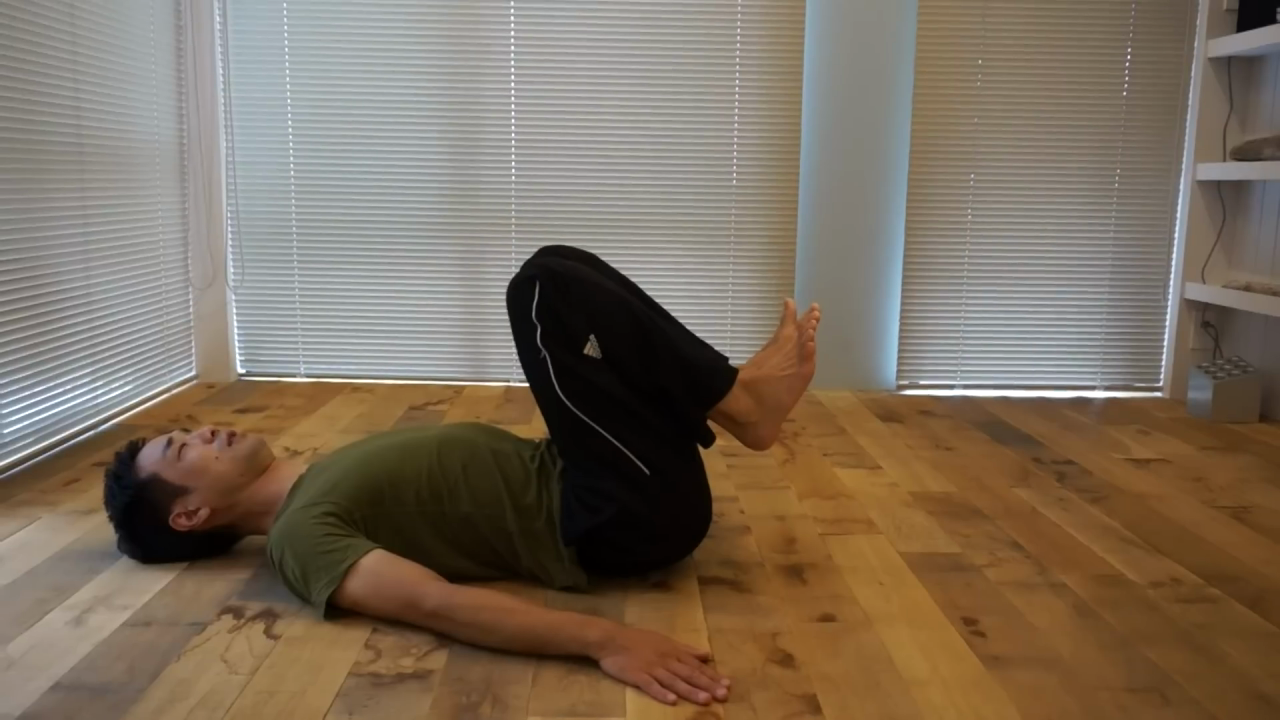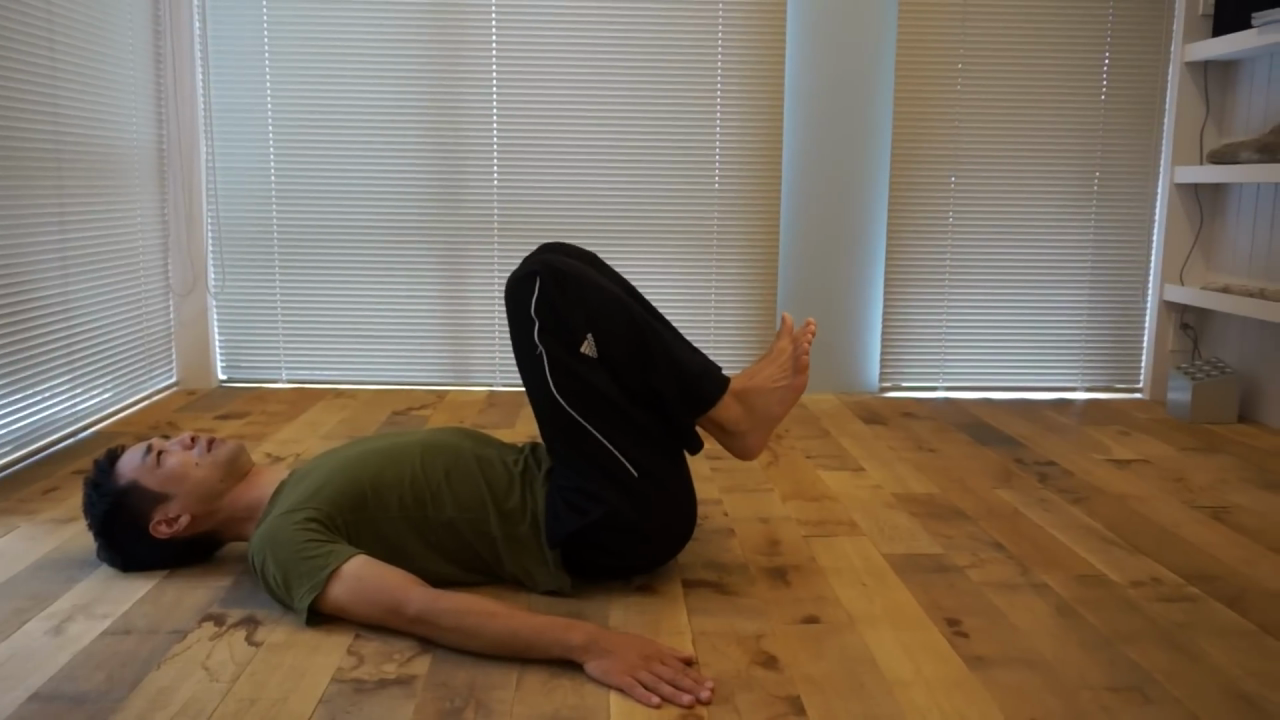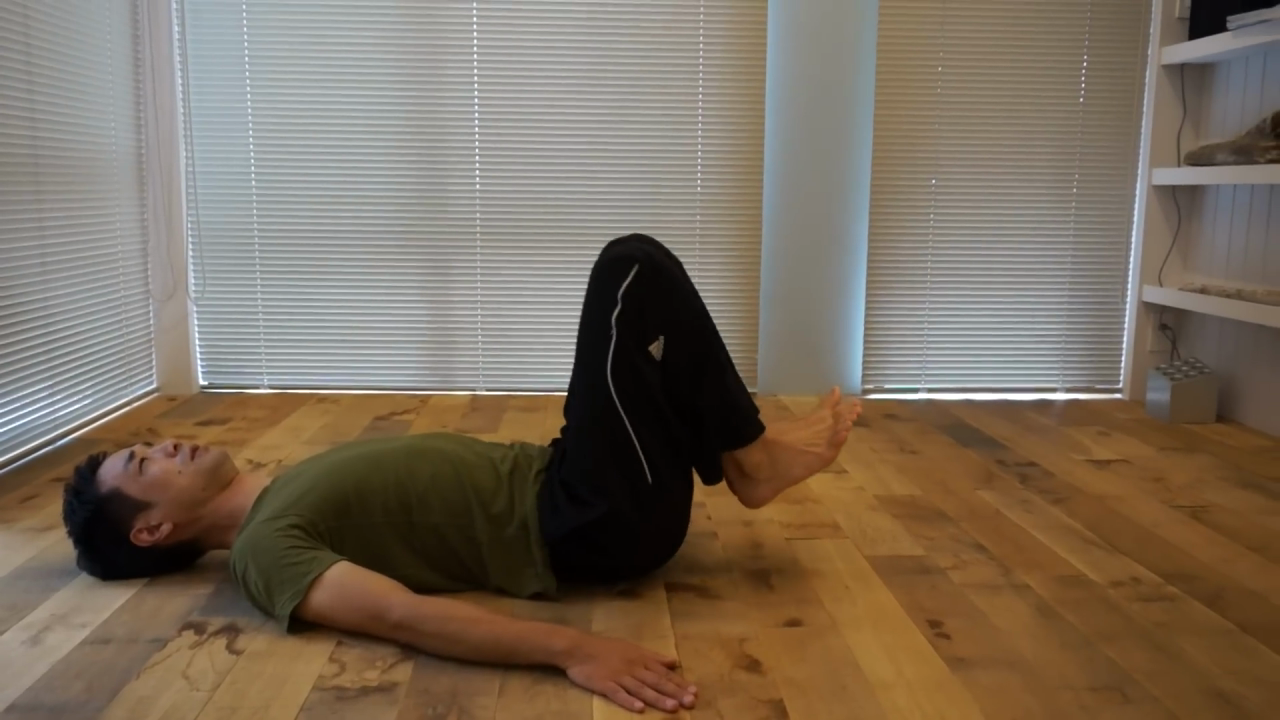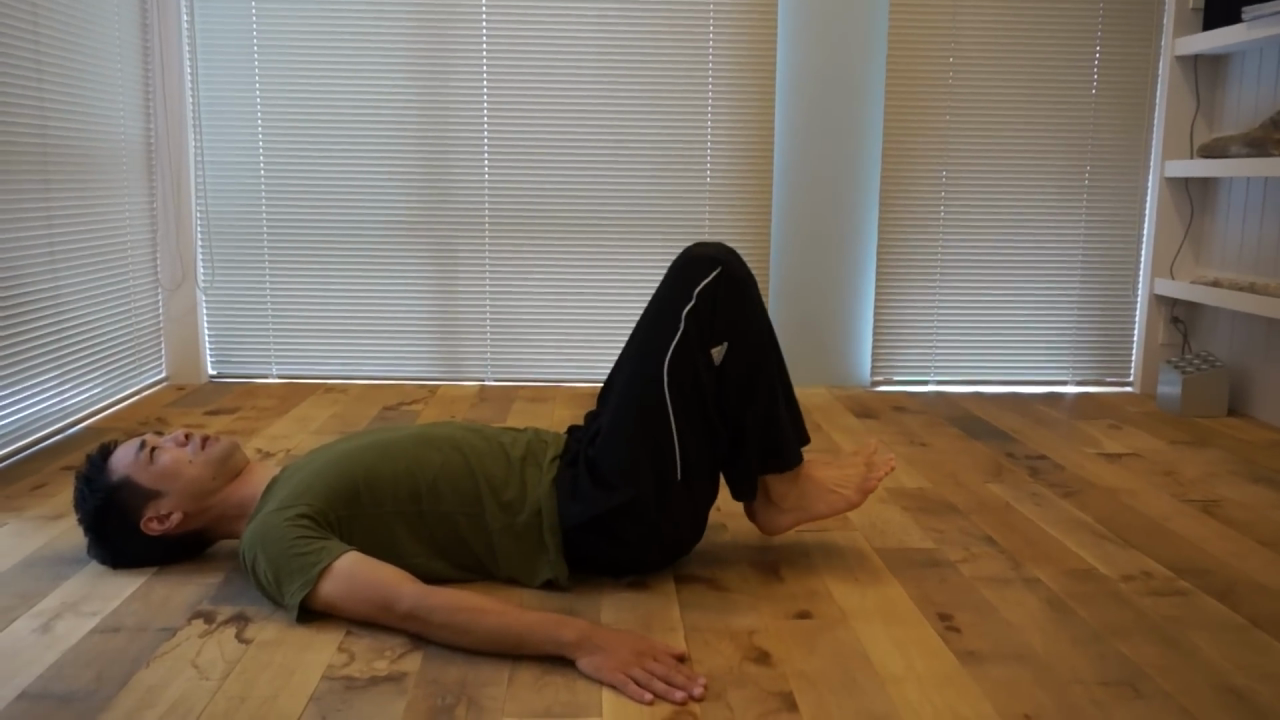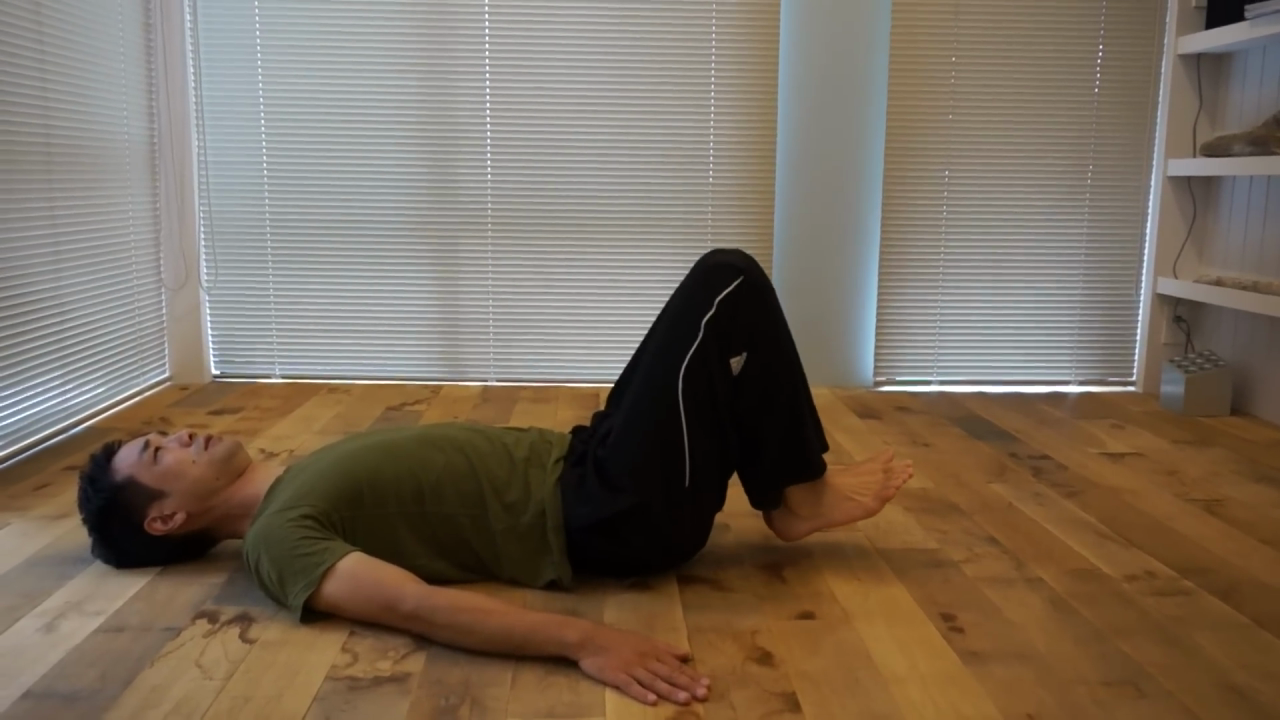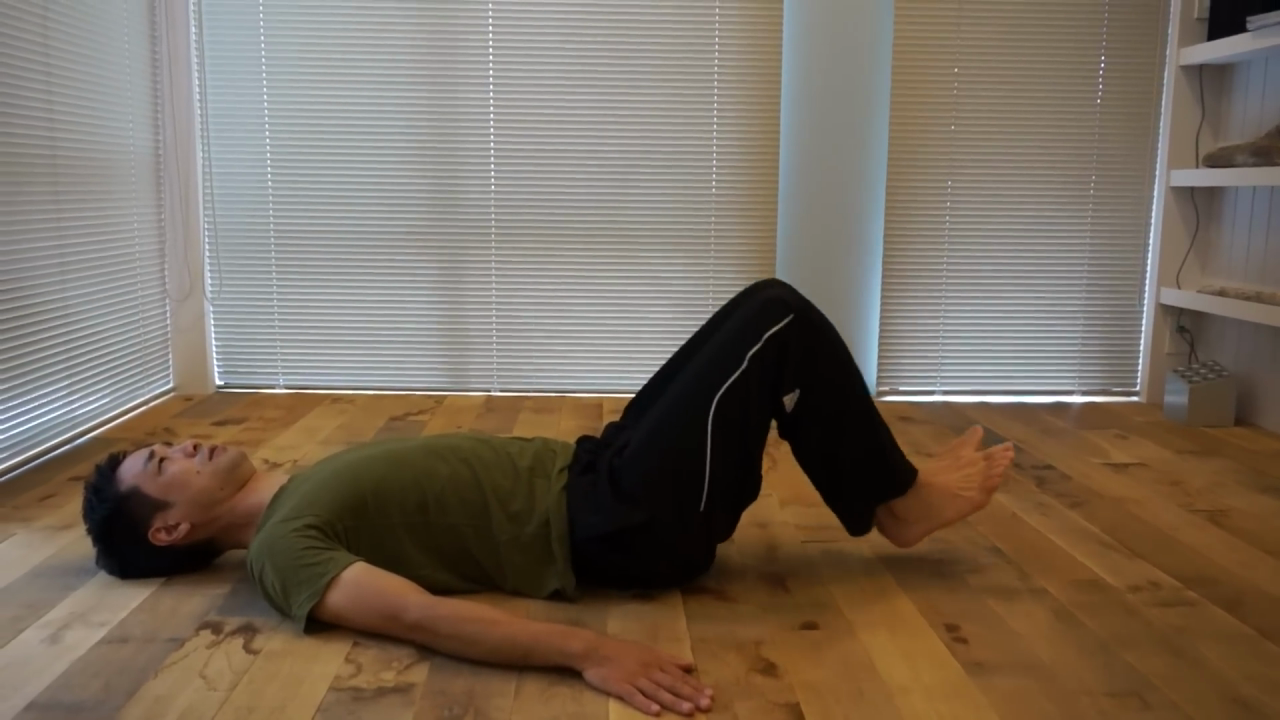
dt=0.7s
person 1, frame 1
left shoulder: (328, 484)
right shoulder: (303, 535)
right elbow: (433, 603)
right wrist: (602, 638)
left hip: (568, 484)
right hip: (623, 523)
left knee: (558, 269)
right knee: (547, 289)
left ankle: (736, 393)
right ankle: (738, 402)
person 1, frame 2
left shoulder: (309, 488)
right shoulder: (286, 543)
right elbow: (418, 608)
right wrist: (587, 642)
left hip: (552, 482)
right hip: (606, 525)
left knee: (555, 272)
right knee: (547, 286)
left ankle: (725, 403)
right ankle: (728, 411)
person 1, frame 3
left shoulder: (289, 498)
right shoulder: (267, 551)
right elbow: (402, 615)
right wrist: (571, 647)
left hip: (550, 480)
right hip: (595, 528)
left knee: (634, 265)
right knee: (636, 274)
left ankle: (745, 453)
right ankle: (749, 459)
person 1, frame 4
left shoulder: (301, 485)
right shoulder: (277, 540)
right elbow: (414, 605)
right wrist: (581, 638)
left hip: (568, 463)
right hip: (605, 515)
left knee: (705, 274)
right knee: (707, 279)
left ankle: (775, 479)
right ankle: (773, 487)
person 1, frame 5
left shoulder: (303, 485)
right shoulder: (281, 541)
right elbow: (416, 606)
right wrist: (584, 638)
left hip: (576, 466)
right hip: (612, 516)
left knee: (723, 280)
right knee: (728, 285)
left ankle: (797, 483)
right ankle: (796, 497)
person 1, frame 6
left shoulder: (307, 495)
right shoulder: (284, 551)
right elbow: (417, 614)
left hip: (585, 467)
right hip: (612, 527)
left knee: (768, 312)
right knee: (776, 322)
left ankle: (890, 489)
right ankle: (897, 501)
